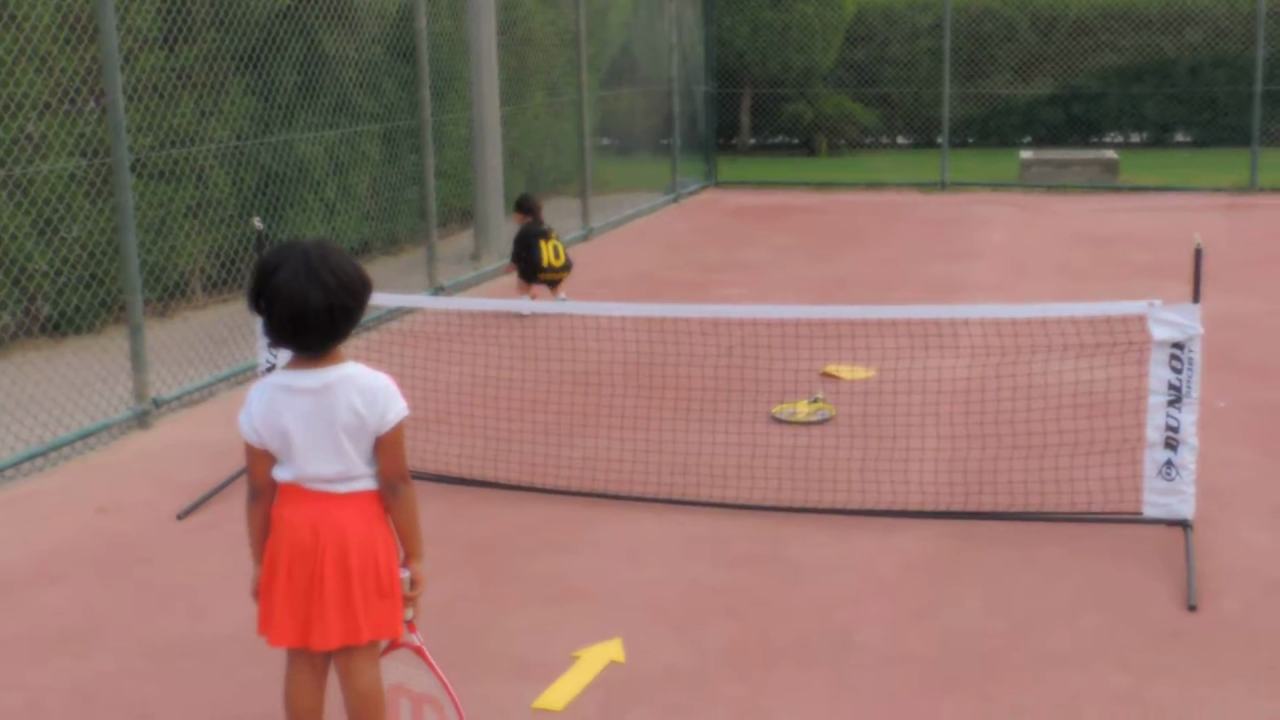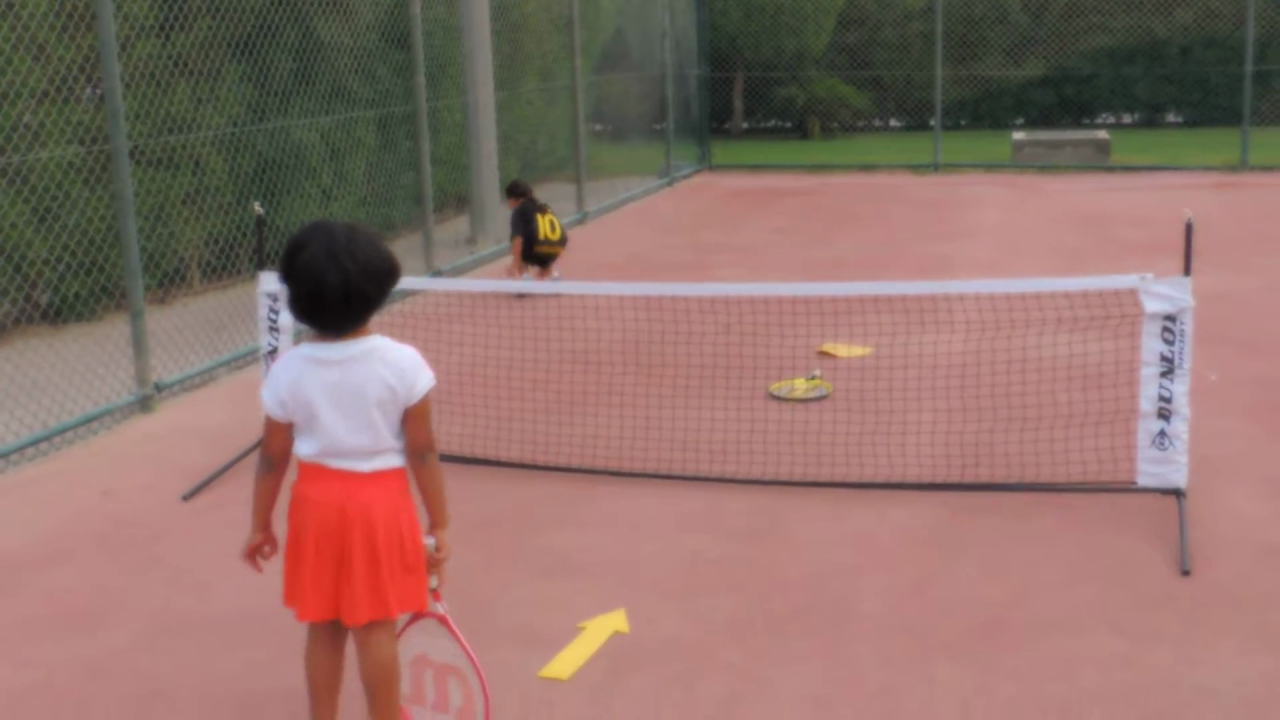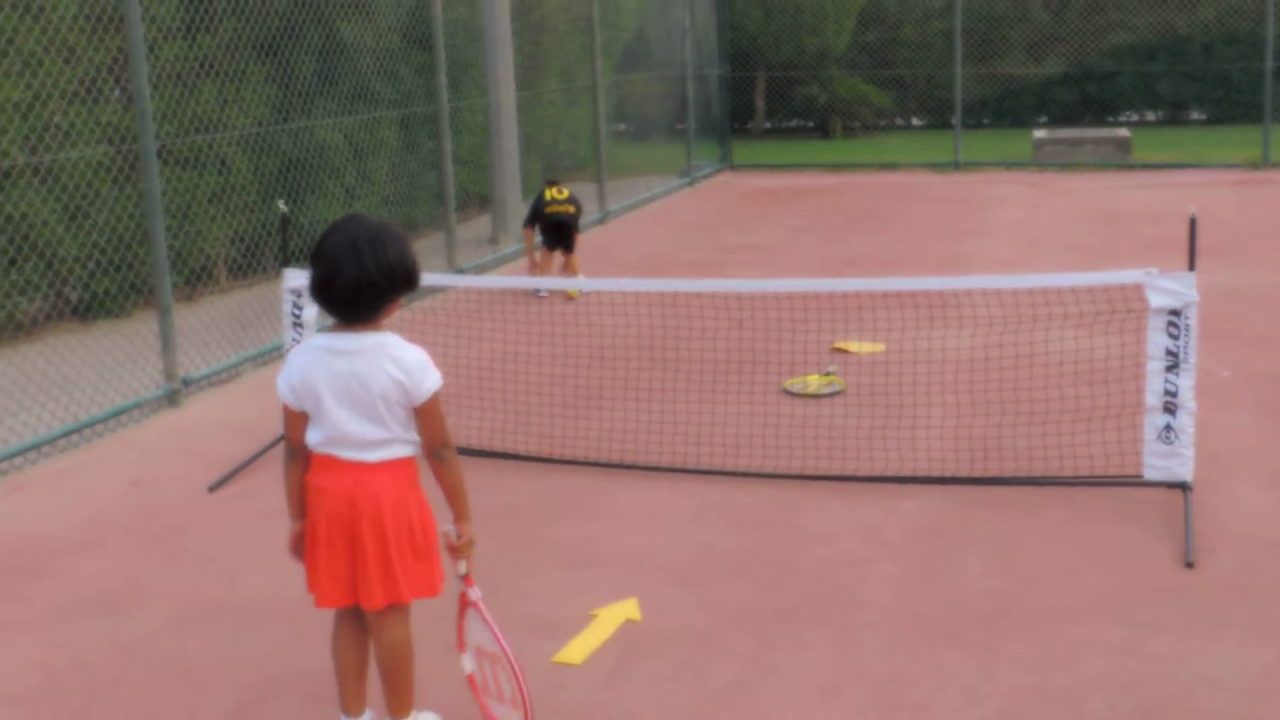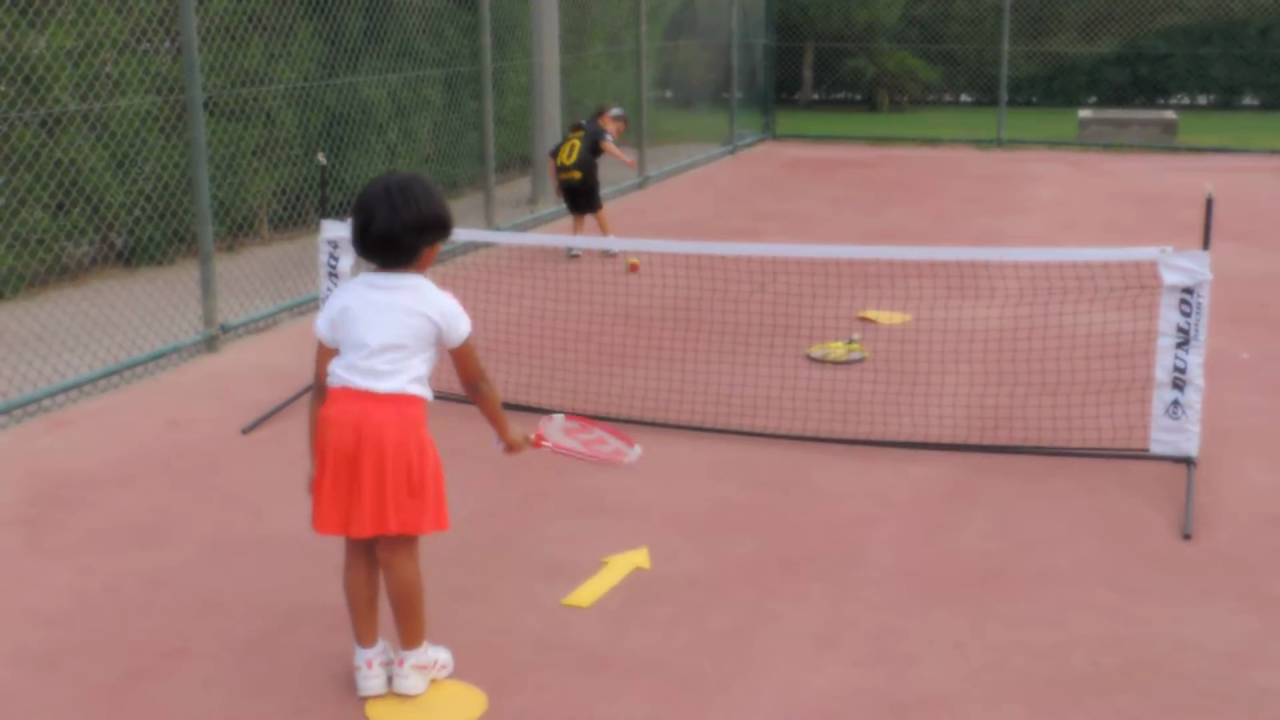
dt=0.4s
person 1, frame 1
left shoulder: (263, 398)
right shoulder: (375, 390)
left elbow: (260, 491)
right elbow: (396, 483)
left wrist: (259, 560)
right wrist: (413, 555)
left hip: (295, 528)
right hip: (358, 530)
left knee: (303, 656)
right knee: (358, 657)
person 1, frame 2
left shoulder: (288, 370)
right shoulder: (403, 363)
left elbow: (273, 459)
right elbow: (422, 454)
left wrist: (260, 524)
right wrist: (440, 525)
left hip: (318, 502)
right hip: (380, 503)
left knee: (324, 626)
right knee: (376, 629)
person 1, frame 3
left shoulder: (302, 360)
right shoulder: (409, 361)
left elbow: (296, 451)
right elbow: (439, 449)
left wrist: (298, 517)
right wrist: (462, 517)
left hip: (330, 492)
right hip: (390, 492)
left knee: (349, 612)
right knee: (390, 613)
person 1, frame 4
left shoulder: (343, 298)
right shoulder: (438, 304)
left elbow: (320, 386)
right elbow: (475, 381)
left wrist: (316, 457)
right wrist: (506, 430)
left hip: (342, 421)
right hip: (396, 424)
left knee: (359, 545)
right knee: (397, 547)
left ankle: (368, 660)
right ankle: (413, 659)
